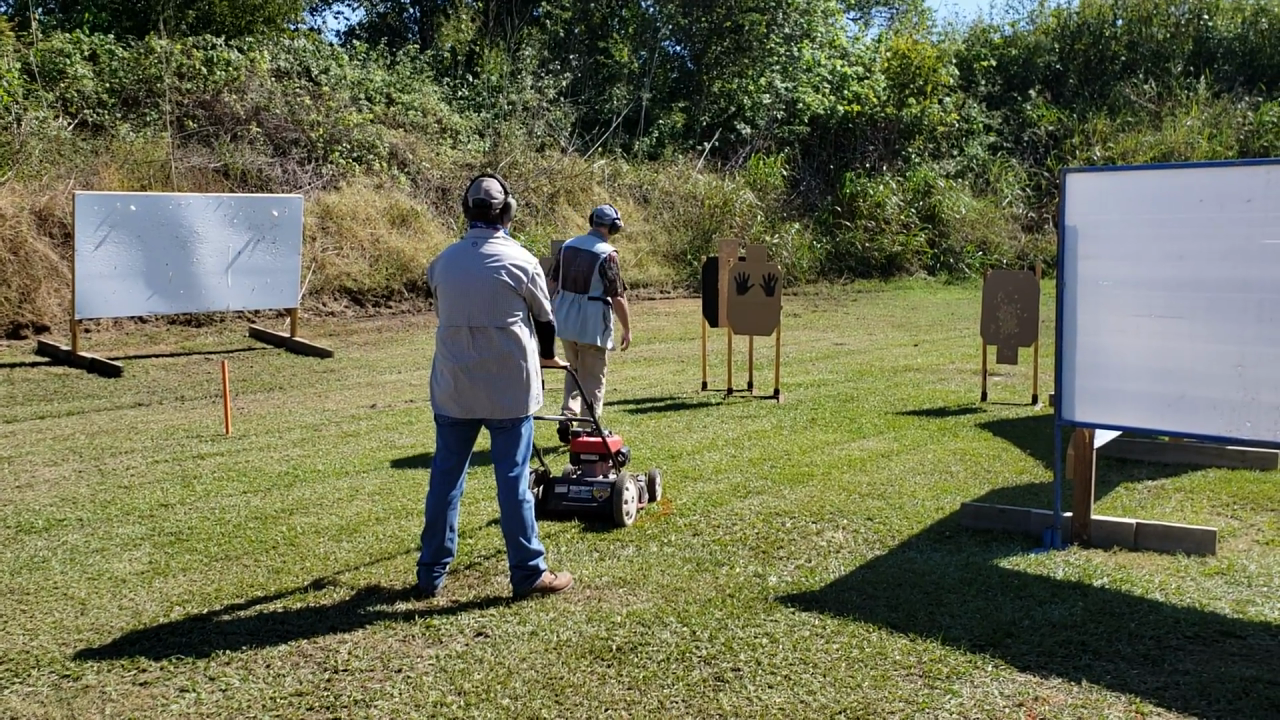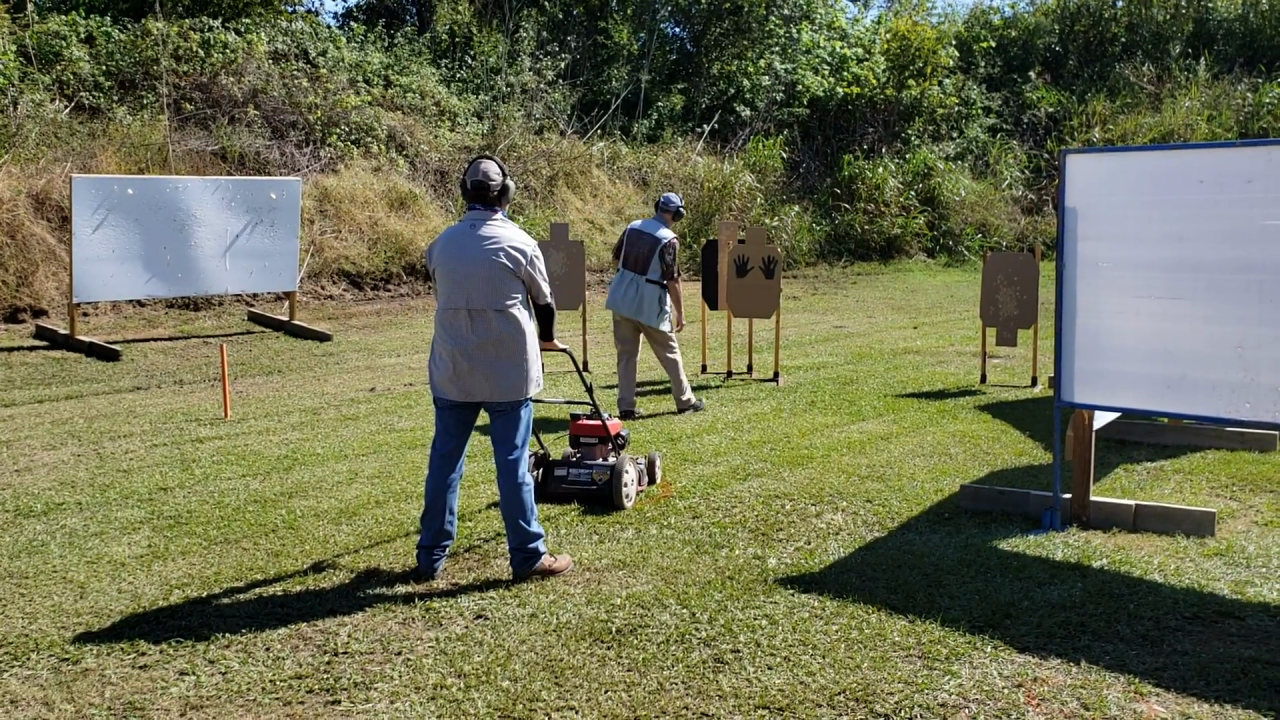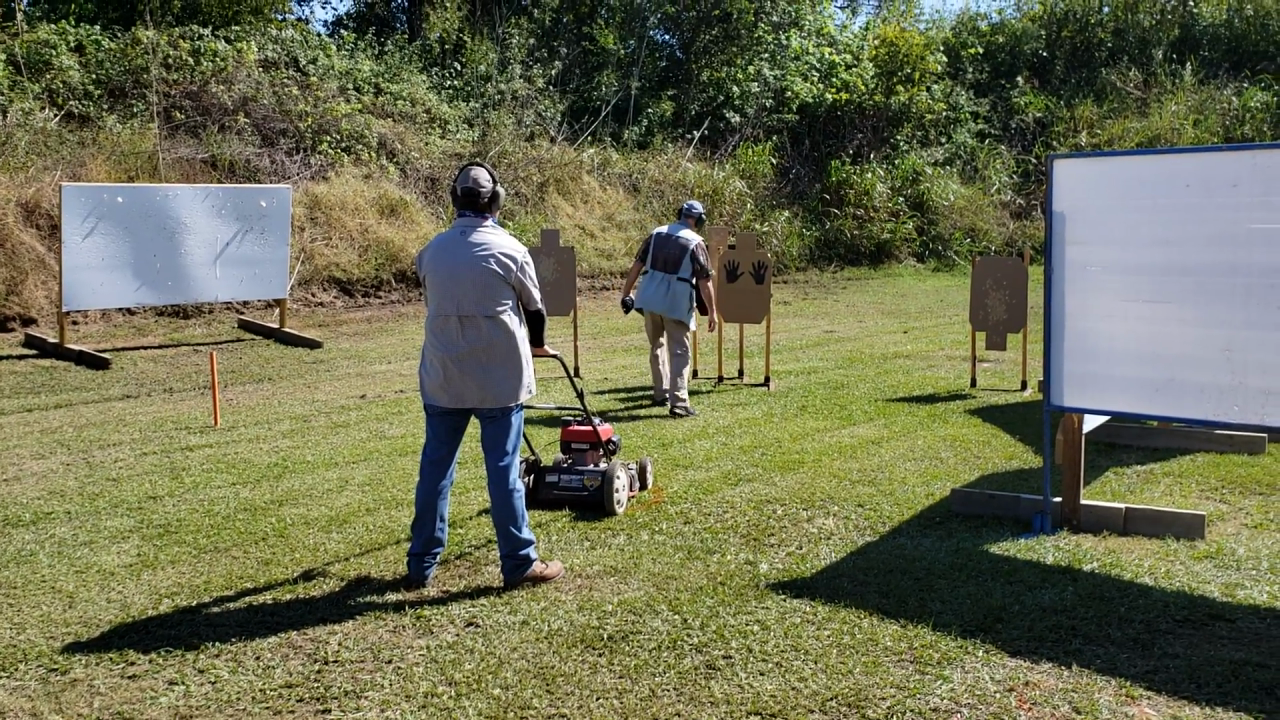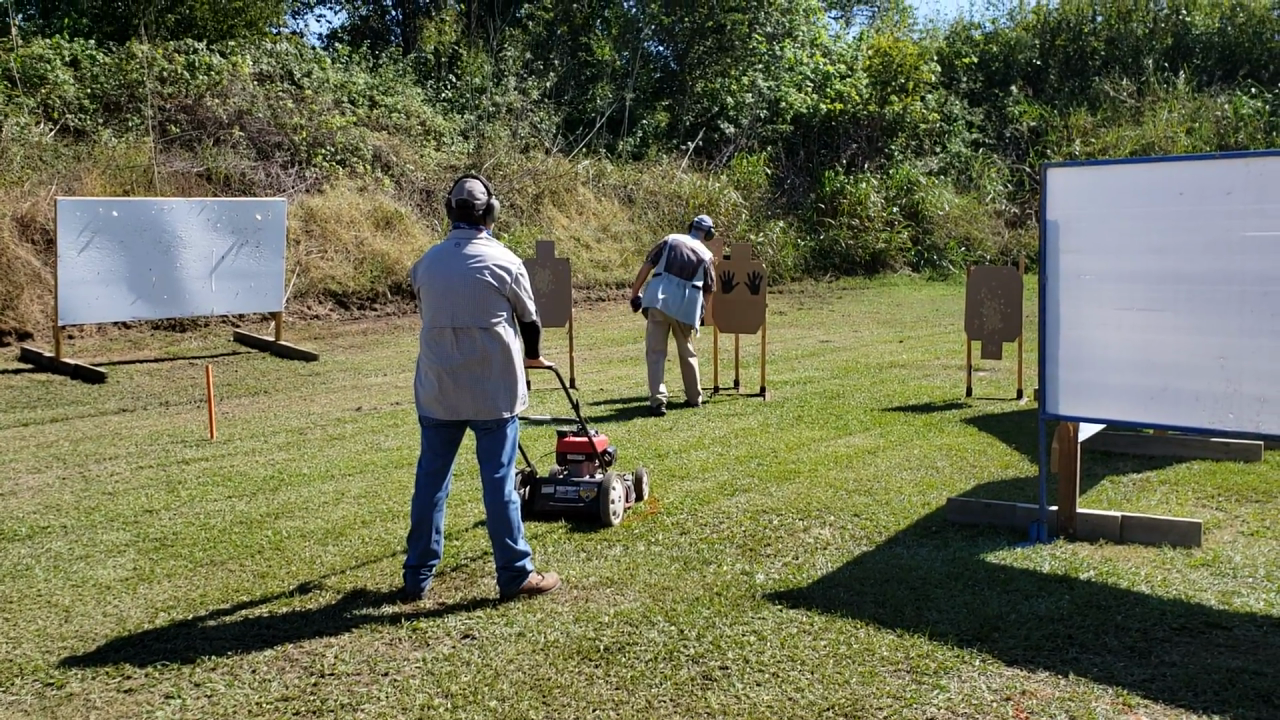
dt=0.7s
person 1, frame 1
left shoulder: (442, 261)
right shoulder: (520, 261)
right elbow: (544, 318)
right wrist: (547, 356)
left hip: (454, 388)
right hip: (509, 388)
left knee: (445, 478)
right knee: (513, 480)
left ankle: (431, 573)
right ankle: (529, 573)
person 1, frame 2
left shoulder: (441, 243)
right shoulder: (519, 243)
right elbow: (543, 300)
right wrist: (546, 339)
left hip: (451, 370)
right hip: (507, 371)
left knee: (444, 461)
right knee: (512, 463)
left ankle: (430, 556)
right ankle: (528, 556)
person 1, frame 3
left shoulder: (431, 250)
right shoulder: (509, 249)
right elbow: (534, 307)
right wrist: (537, 345)
left hip: (443, 377)
right hip: (498, 378)
left knee: (435, 468)
right knee: (503, 470)
left ankle: (421, 563)
right ankle: (519, 563)
person 1, frame 4
left shoulder: (426, 262)
right shoulder: (504, 261)
right elbow: (528, 318)
right wrist: (532, 356)
left hip: (437, 389)
right hip: (493, 389)
left knee: (430, 480)
right knee: (499, 481)
left ankle: (417, 575)
right ankle: (515, 574)
person 2, frame 1
left shoulder: (568, 245)
right shoulder: (608, 254)
left elbow: (552, 283)
right elbow: (617, 296)
right wrist: (627, 329)
left hip: (566, 320)
right hip: (593, 324)
left knee: (578, 372)
right knee: (593, 382)
left ankle: (568, 418)
person 2, frame 2
left shoulder: (632, 227)
right shoulder: (668, 239)
left elbow: (616, 260)
right elbow: (672, 281)
right wrist: (680, 313)
left hip: (622, 300)
right hip: (650, 305)
left knee: (626, 354)
right knee: (668, 352)
left ankle: (626, 406)
right ankle: (684, 400)
person 2, frame 3
left shoulder: (657, 233)
right shoulder: (695, 242)
left elbow: (637, 265)
right elbow: (705, 281)
left wrist: (626, 292)
right wrist: (712, 311)
left hip: (651, 299)
right hip: (677, 302)
left knee: (657, 346)
right knee: (680, 351)
left ankle: (661, 394)
right ankle: (679, 402)
person 2, frame 4
left shoulder: (670, 240)
right shoulder: (706, 255)
left elbow: (647, 266)
right elbow: (708, 292)
left wrist: (635, 291)
right wrist: (701, 314)
left hip: (659, 301)
right hip: (685, 307)
left knee: (655, 353)
right knee: (687, 353)
left ankle: (658, 400)
right ankle: (694, 398)
